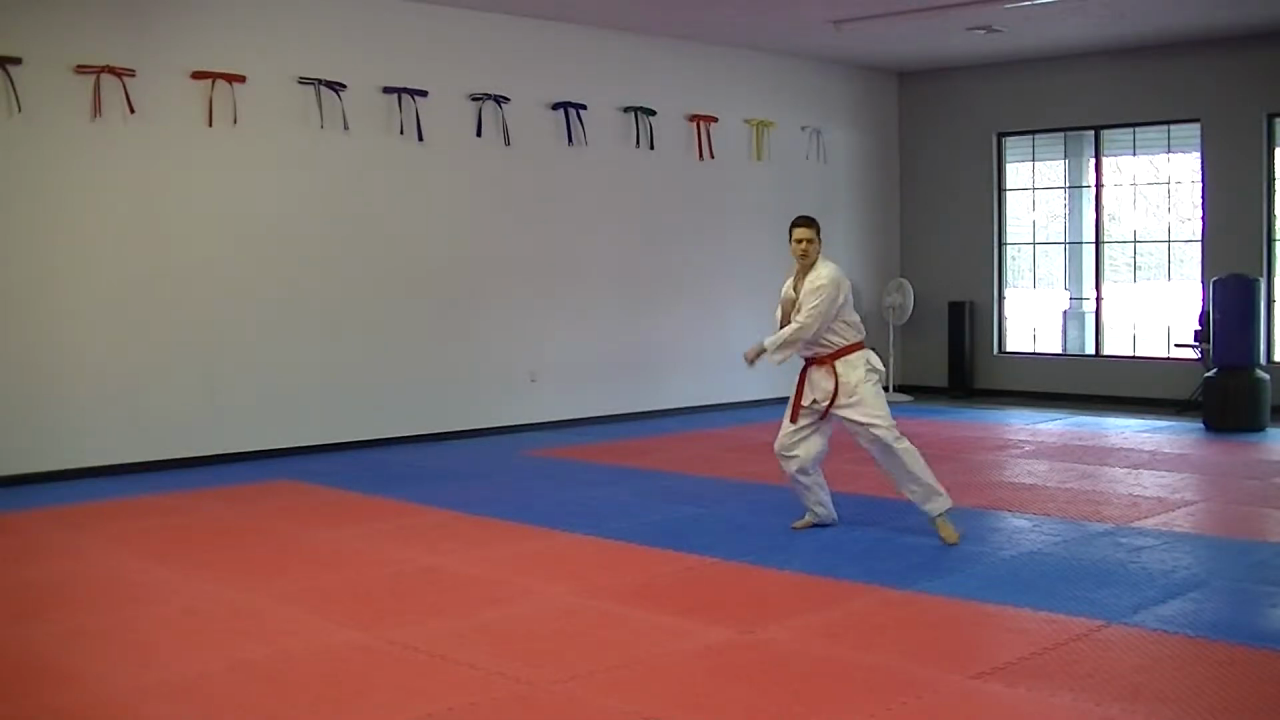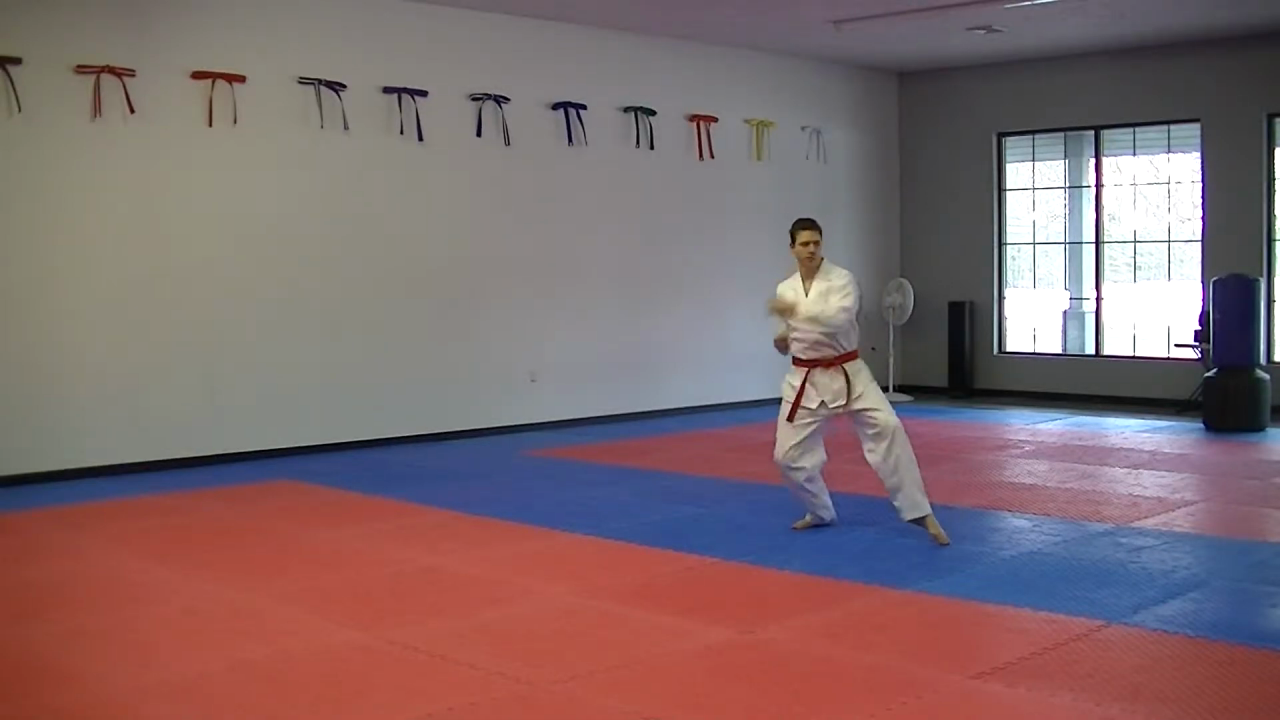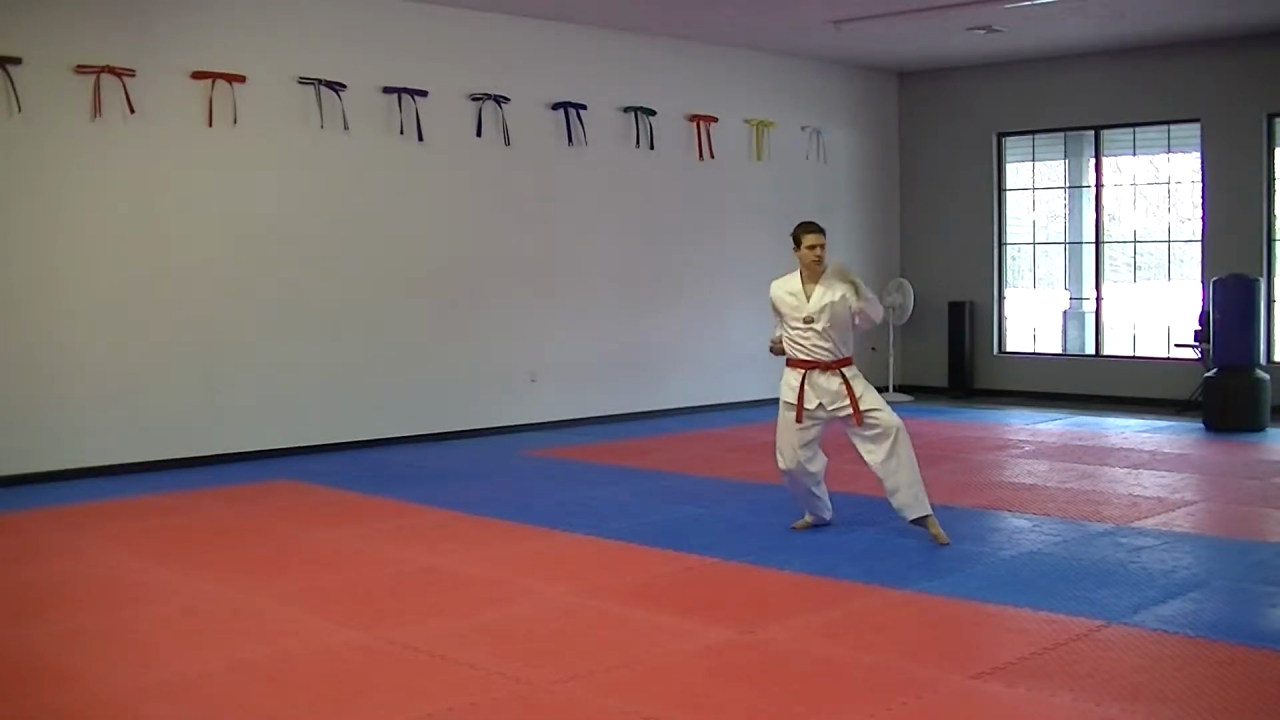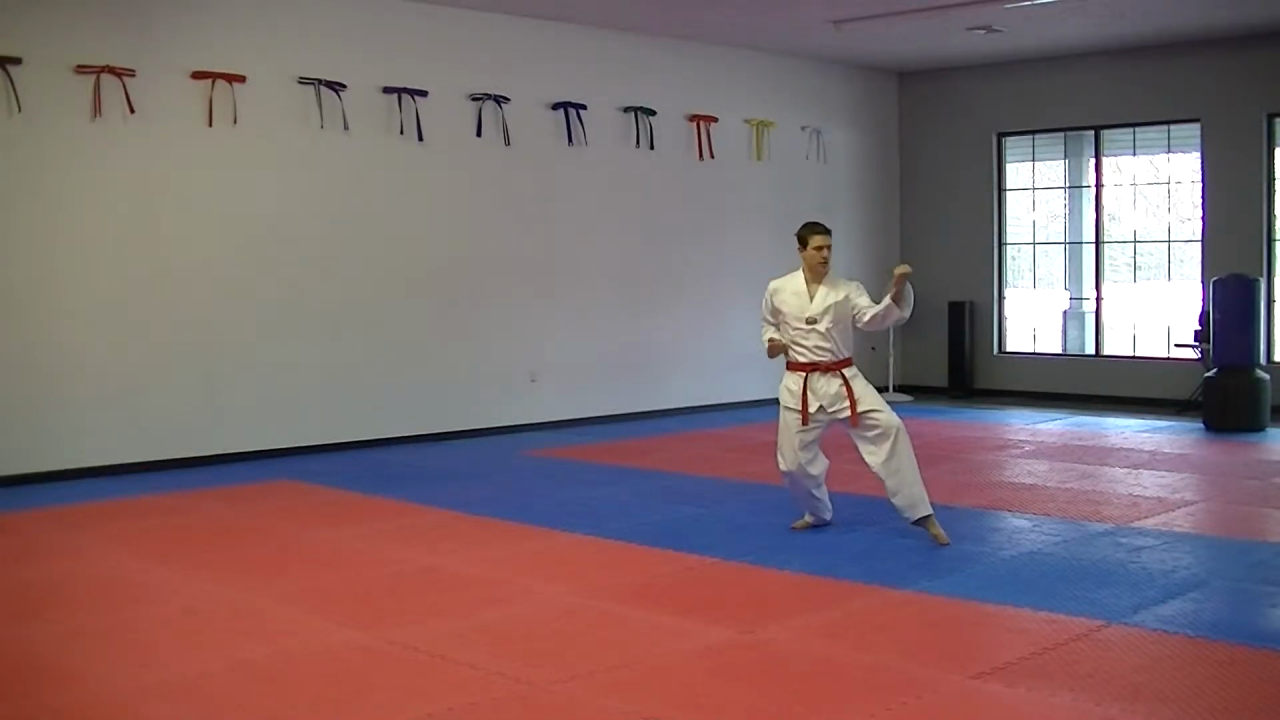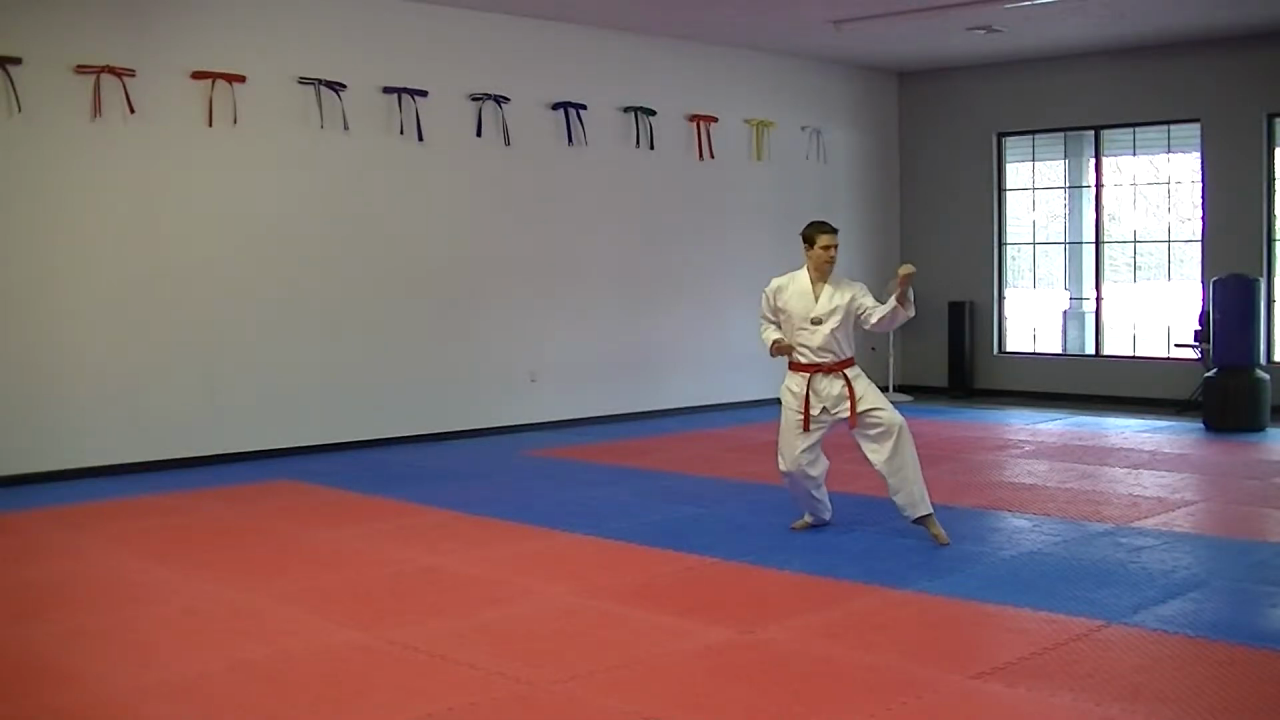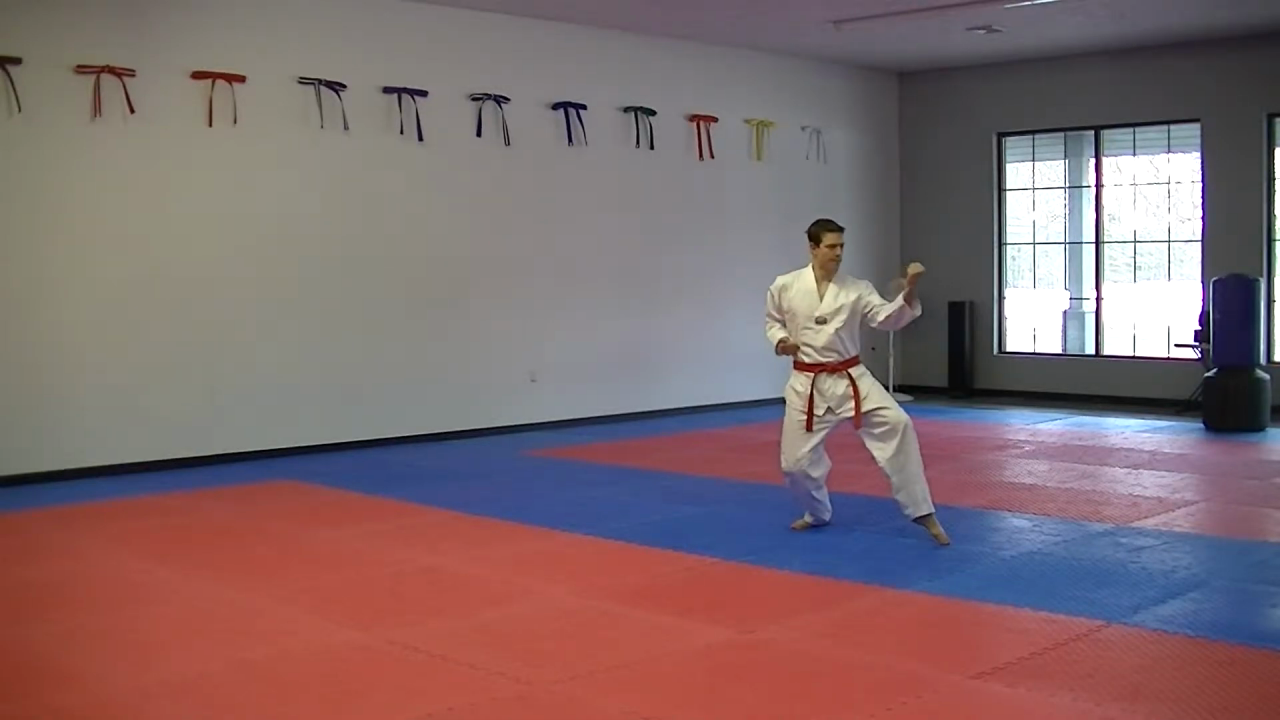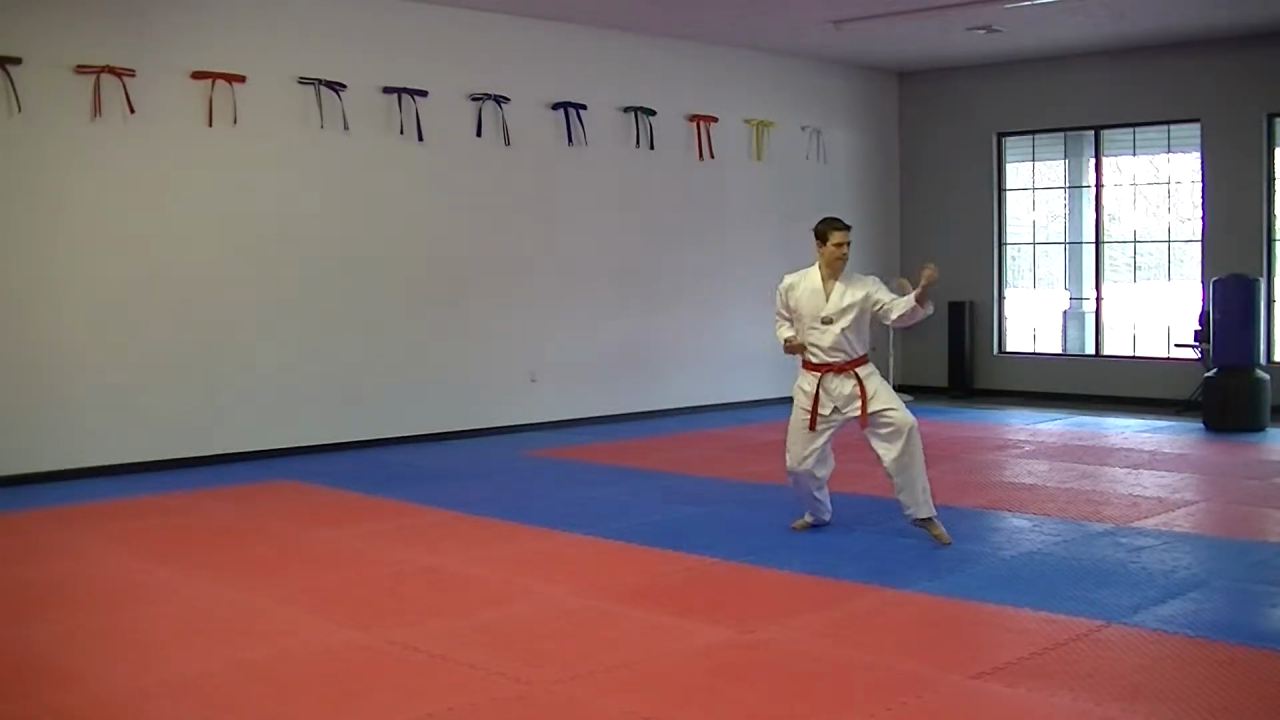
dt=0.1s
person 1, frame 1
left shoulder: (829, 277)
right shoulder: (792, 284)
left elbow: (804, 330)
right elbow: (788, 325)
left wrist: (762, 349)
right wrist: (785, 315)
left hip: (851, 369)
right hip: (814, 375)
left knee: (883, 437)
right knee: (790, 448)
left ankle: (936, 509)
right ankle: (820, 511)
person 1, frame 2
left shoulder: (841, 280)
right shoulder: (785, 289)
left elbow: (839, 319)
left wrist: (793, 310)
right wrist: (784, 341)
left hip: (847, 376)
right hip: (804, 380)
left knee: (887, 431)
right knee: (789, 455)
left ankle: (919, 512)
right ankle: (820, 512)
person 1, frame 3
left shoulder: (842, 287)
right shoulder: (779, 289)
left elbow: (871, 316)
left wrist: (854, 286)
right wrist: (778, 341)
left hip: (843, 379)
right hip: (800, 384)
left knee: (889, 428)
right knee: (793, 461)
left ankle: (920, 512)
right ankle: (818, 512)
person 1, frame 4
left shoulder: (847, 288)
right shoulder: (777, 289)
left elbow: (877, 318)
right elbow: (769, 324)
left wrist: (897, 291)
right wrist: (772, 342)
left hip: (843, 380)
right hip: (799, 386)
left knee: (889, 428)
right knee: (794, 462)
left ankle: (920, 512)
right ankle: (817, 512)
person 1, frame 5
left shoulder: (850, 290)
right shoulder: (780, 288)
left elbow: (881, 319)
right elbow: (768, 322)
left wrist: (902, 292)
right wrist: (775, 341)
left hip: (846, 380)
right hip: (803, 385)
left knee: (892, 426)
right knee: (794, 462)
left ankle: (921, 512)
right ankle: (817, 513)
person 1, frame 6
left shoulder: (856, 288)
right shoulder: (785, 286)
left elbow: (888, 318)
right elbow: (773, 321)
left wrist: (909, 291)
right wrist: (780, 340)
left hip: (851, 379)
right hip: (807, 385)
left knee: (897, 424)
right knee: (796, 462)
left ankle: (922, 511)
right ankle: (817, 513)
person 1, frame 7
left shoulder: (864, 287)
right shoulder: (793, 285)
left elbow: (898, 311)
right elbow: (783, 320)
left wrist: (921, 294)
right wrist: (790, 339)
left hip: (860, 378)
right hip: (815, 383)
left knee: (903, 427)
right knee: (801, 460)
left ankle: (923, 515)
right ankle: (816, 513)
